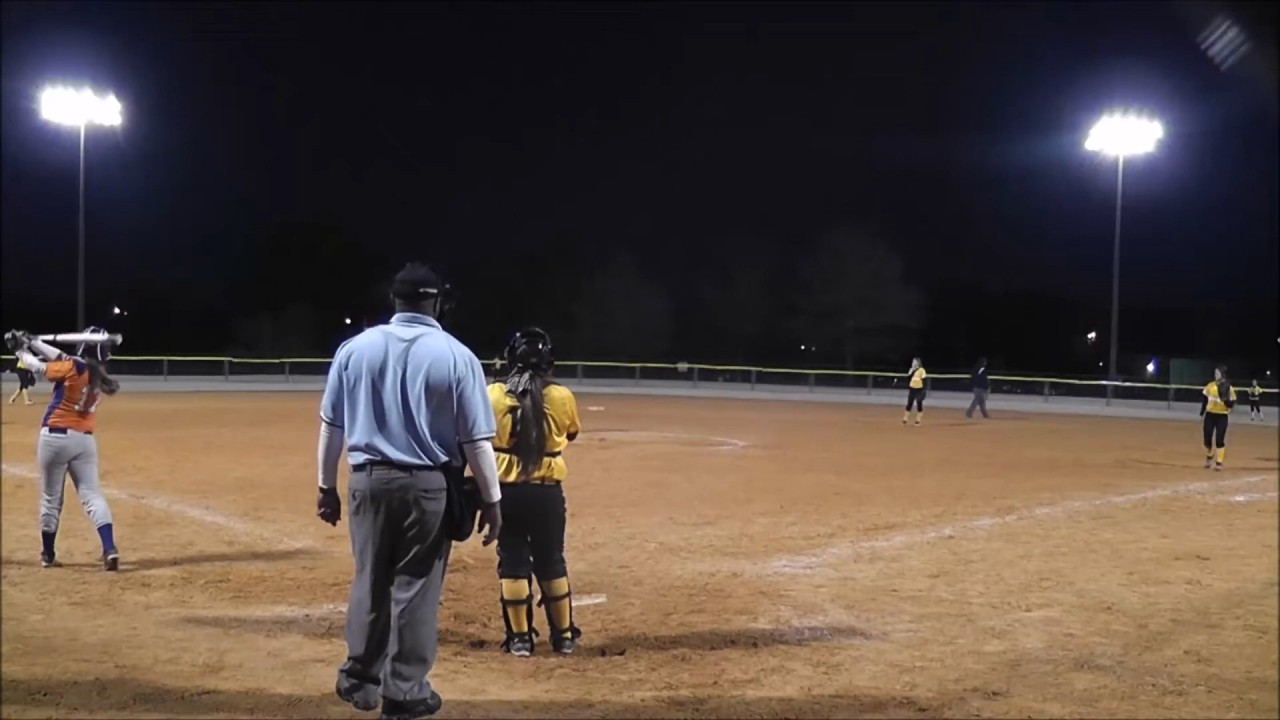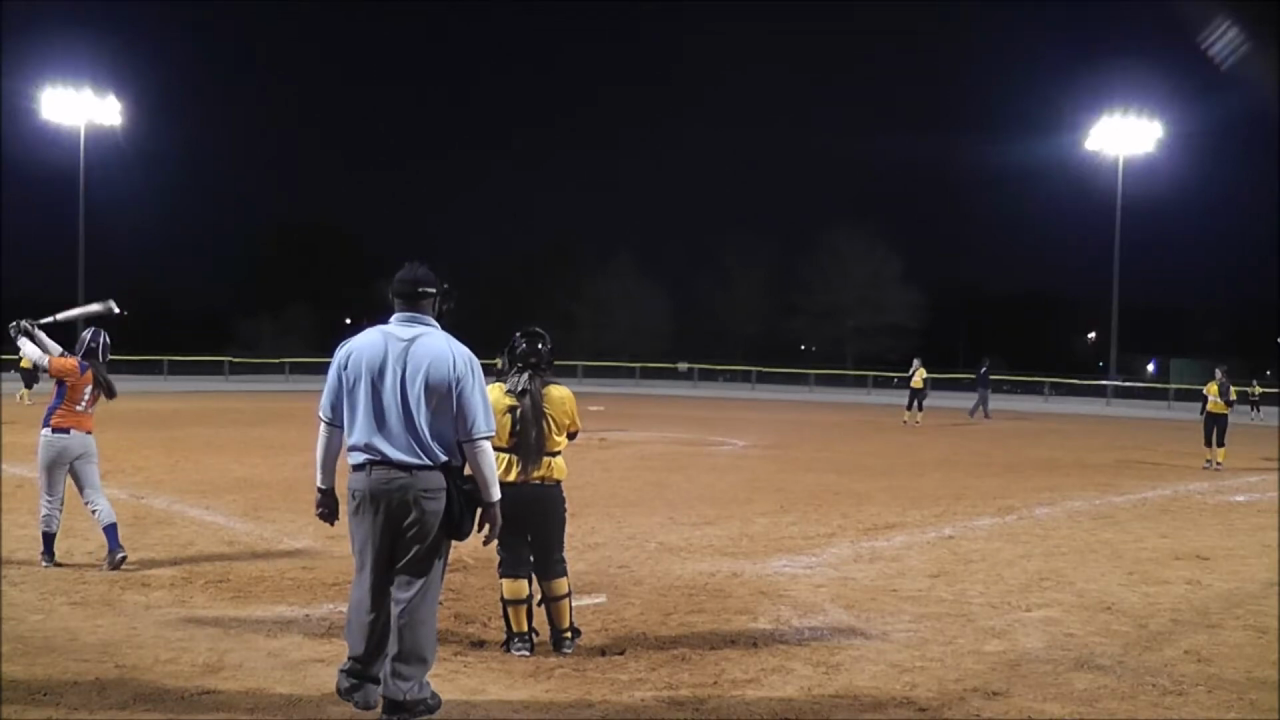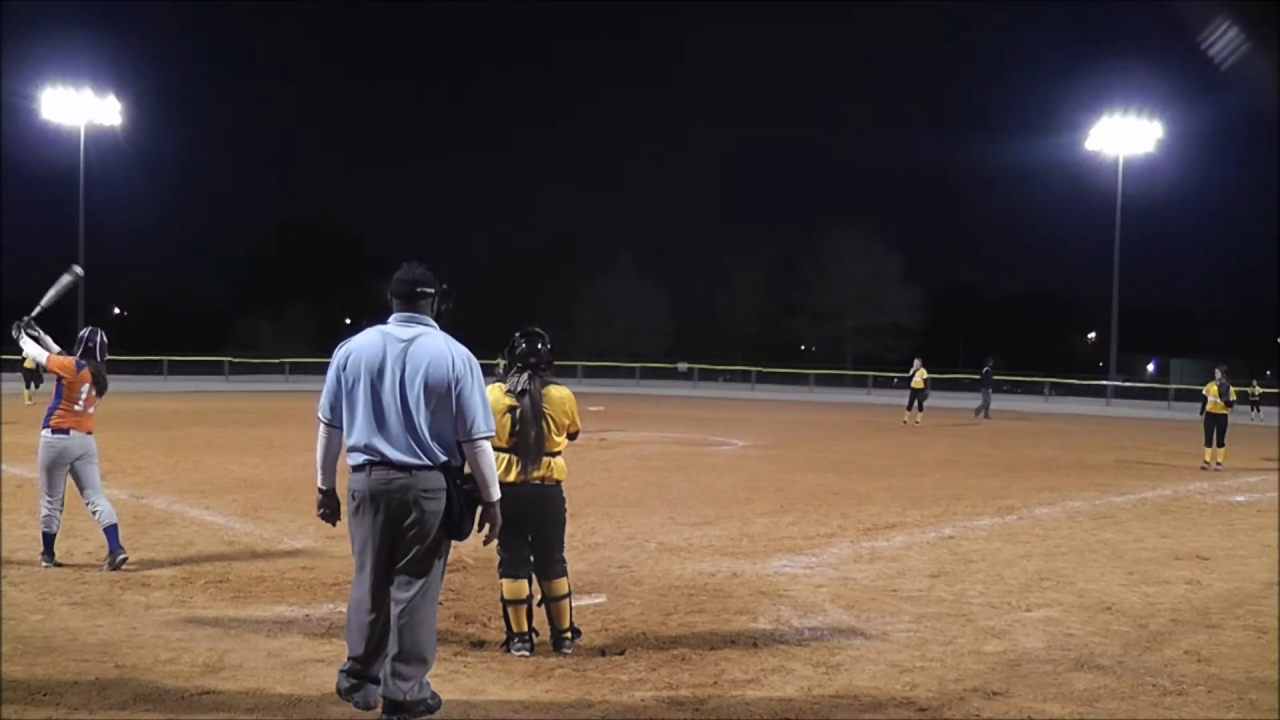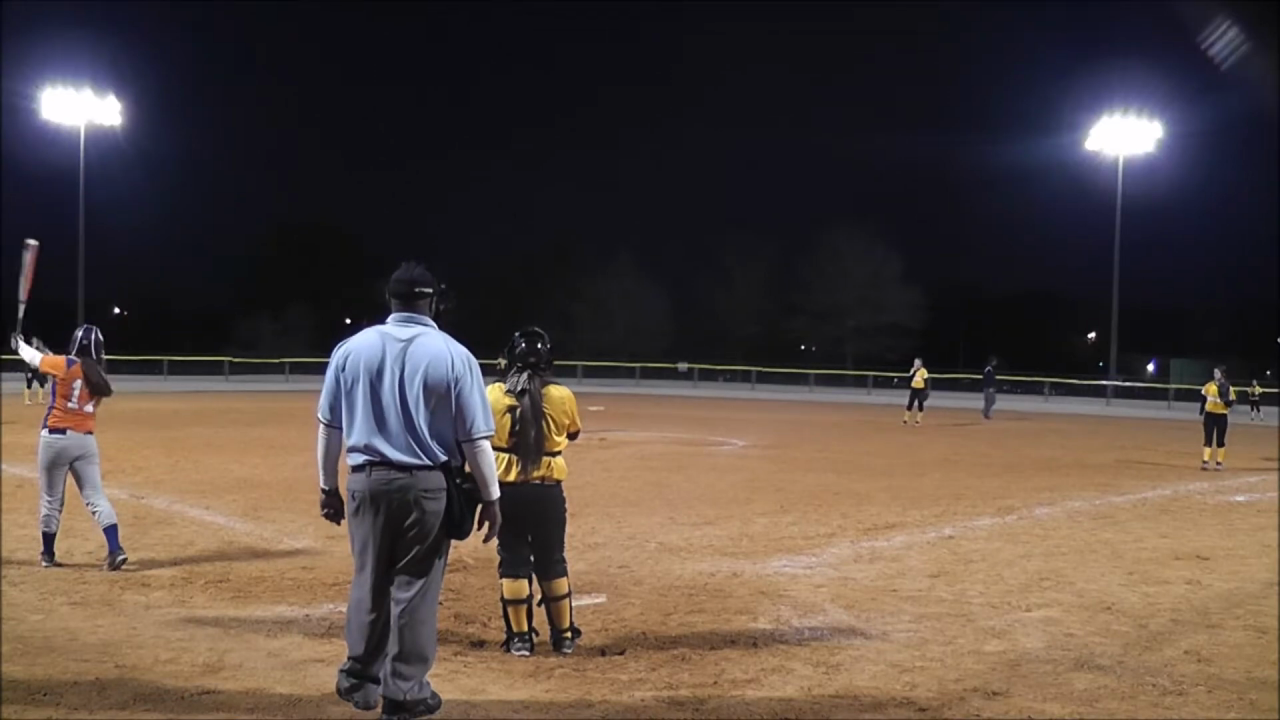
dt=0.1s
person 1, frame 1
left shoulder: (355, 348)
right shoulder: (457, 356)
left elbow: (331, 426)
right elbow: (477, 440)
left wrist: (326, 486)
right wrist: (491, 499)
left hip: (369, 480)
right hip: (428, 485)
left knee: (370, 582)
right knee: (415, 587)
left ankle: (360, 680)
person 1, frame 2
left shoulder: (354, 348)
right shoulder: (456, 355)
left elbow: (330, 425)
right elbow: (476, 439)
left wrist: (325, 485)
right wrist: (491, 499)
left hip: (368, 480)
right hip: (428, 485)
left knee: (369, 582)
right knee: (415, 587)
left ankle: (360, 680)
person 1, frame 3
left shoulder: (353, 348)
right shoulder: (454, 355)
left elbow: (329, 426)
right elbow: (475, 439)
left wrist: (325, 486)
right wrist: (490, 498)
left hip: (368, 481)
right hip: (427, 485)
left knee: (368, 582)
right knee: (415, 587)
left ankle: (360, 680)
person 1, frame 4
left shoulder: (351, 349)
right shoulder: (453, 354)
left elbow: (329, 427)
right elbow: (475, 438)
left wrist: (328, 486)
right wrist: (490, 497)
left hip: (367, 481)
right hip: (427, 485)
left knee: (369, 582)
right knee: (415, 587)
left ankle: (360, 680)
person 2, frame 1
left shoulder: (493, 395)
right shoulder: (562, 397)
right elbow: (572, 433)
left hip: (506, 490)
right hip: (547, 491)
left knee: (513, 562)
right knee: (552, 562)
left ankle: (520, 638)
right ankle: (563, 635)
person 2, frame 2
left shoulder: (493, 394)
right shoulder: (562, 396)
right elbow: (572, 433)
left hip: (505, 489)
right hip: (547, 490)
left knee: (513, 561)
right knee: (552, 561)
left ankle: (520, 637)
right ankle: (563, 635)
person 2, frame 3
left shoulder: (493, 395)
right shoulder: (562, 397)
right elbow: (573, 433)
left hip: (505, 490)
right hip: (547, 491)
left knee: (513, 562)
right knee: (552, 562)
left ankle: (520, 637)
right ankle: (563, 635)
person 2, frame 4
left shoulder: (492, 394)
right shoulder: (562, 396)
right elbow: (573, 433)
left hip: (505, 489)
right hip: (547, 490)
left knee: (513, 561)
right knee: (552, 561)
left ankle: (520, 637)
right ankle: (564, 634)
person 3, frame 1
left shoulder: (74, 367)
right shoulder: (100, 375)
left elbow: (39, 367)
left wrist: (20, 349)
right wrist: (31, 342)
left hip: (56, 438)
right hip: (84, 440)
left knee: (51, 499)
right knee: (93, 496)
left ankle: (48, 555)
right ankle: (109, 548)
person 3, frame 2
left shoulder: (76, 368)
right shoulder: (99, 375)
left elbow: (39, 358)
right elbow: (62, 356)
left wrist: (20, 337)
right wrist: (36, 332)
left hip: (56, 438)
right hip: (84, 441)
left knee: (51, 500)
right knee: (95, 496)
left ankle: (48, 555)
right ankle: (115, 547)
person 3, frame 3
left shoulder: (73, 367)
right shoulder: (98, 374)
left elbow: (38, 355)
left wrist: (21, 335)
right wrist: (39, 334)
left hip: (56, 439)
right hip: (84, 442)
left knee: (51, 501)
right knee: (96, 497)
left ankle: (48, 555)
right ankle: (115, 549)
person 3, frame 4
left shoulder: (64, 365)
right shoulder: (99, 376)
left elbow: (32, 358)
left wrist: (19, 343)
right wrist: (52, 358)
left hip: (55, 439)
right hip: (85, 441)
left knee: (51, 500)
right knee: (96, 497)
left ankle: (48, 555)
right ankle: (115, 549)
